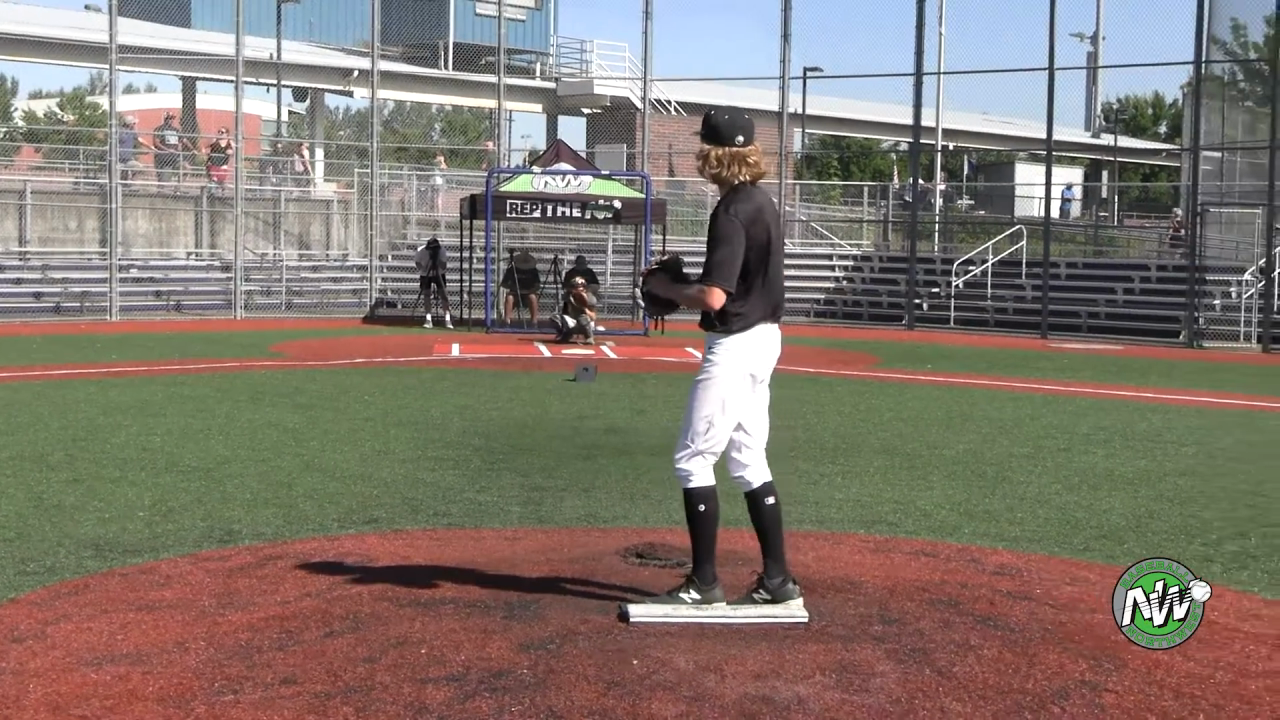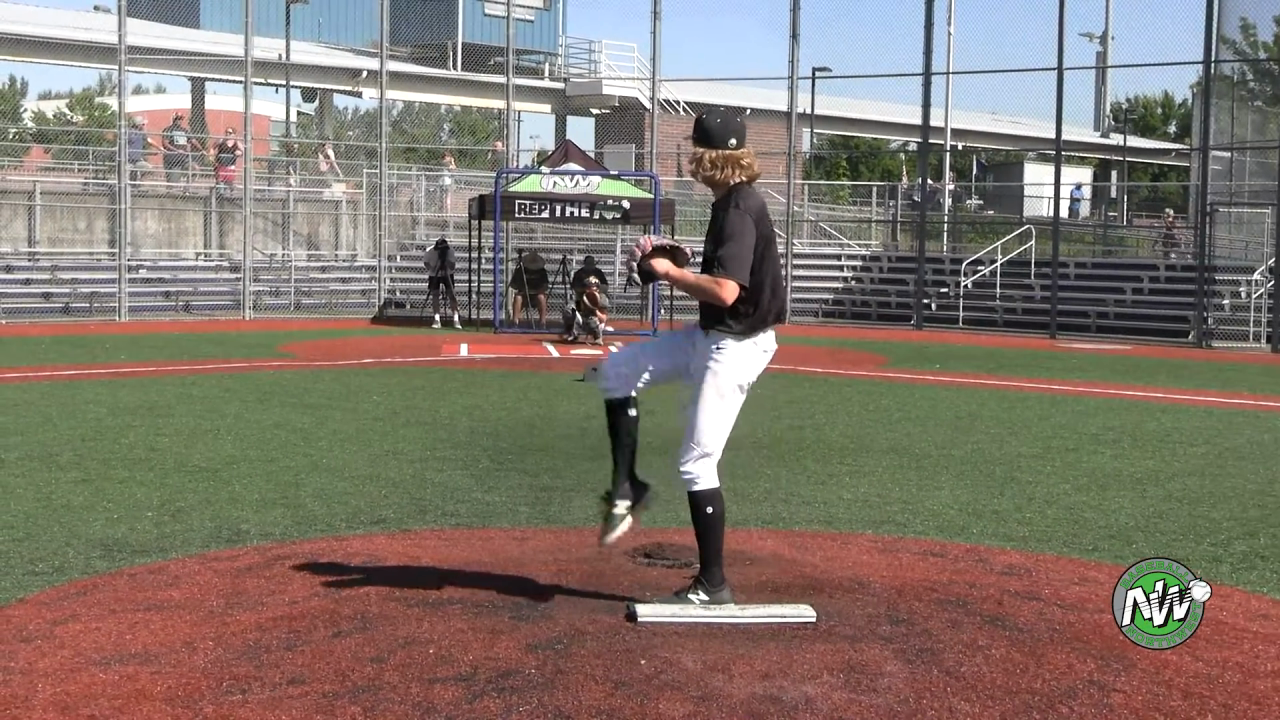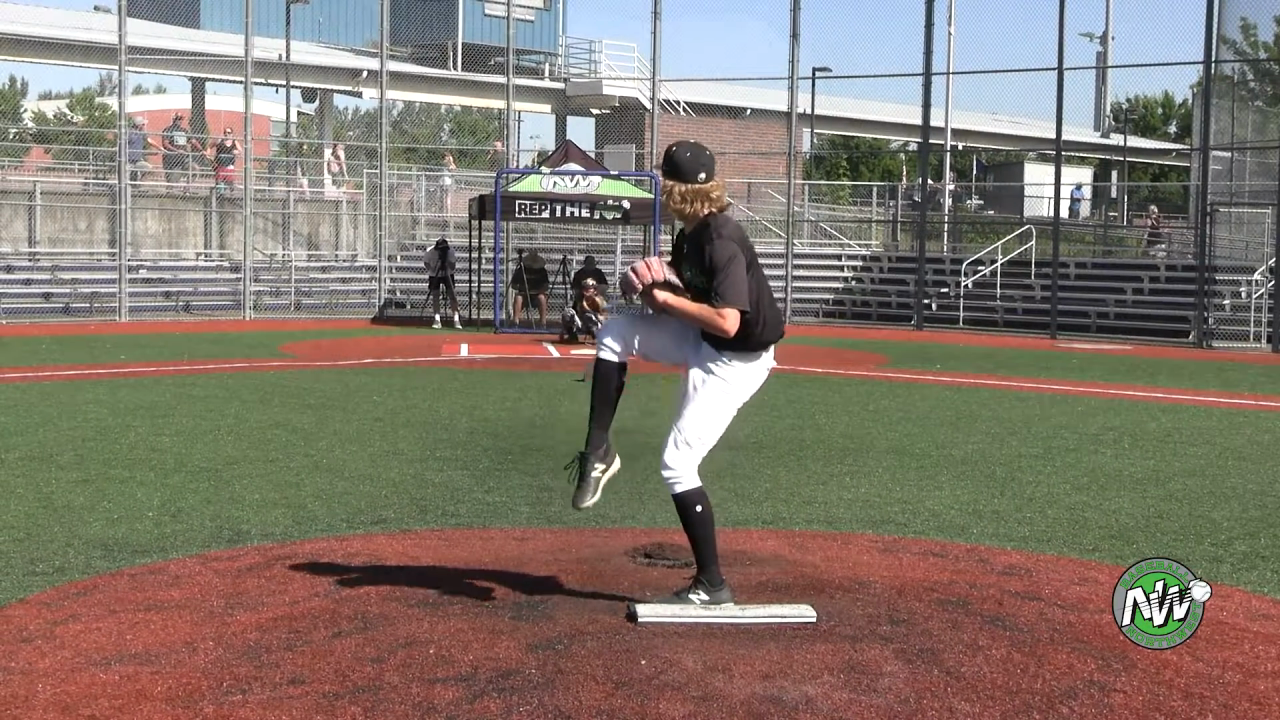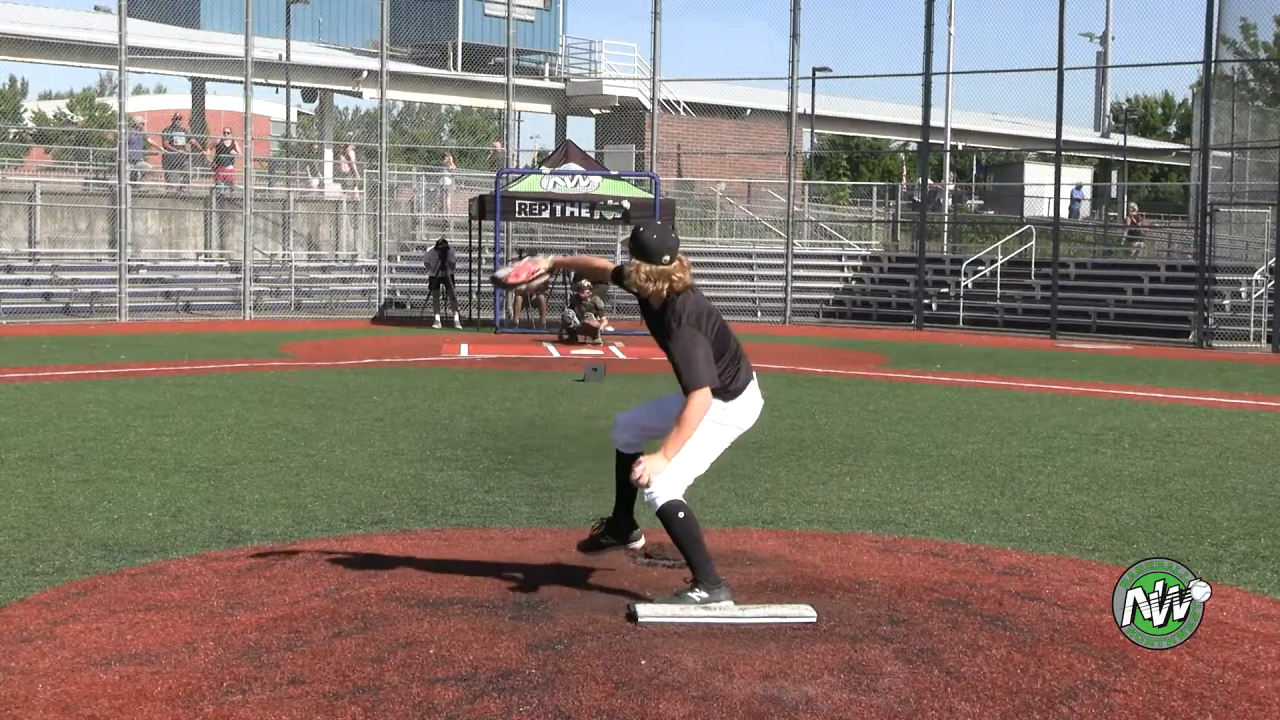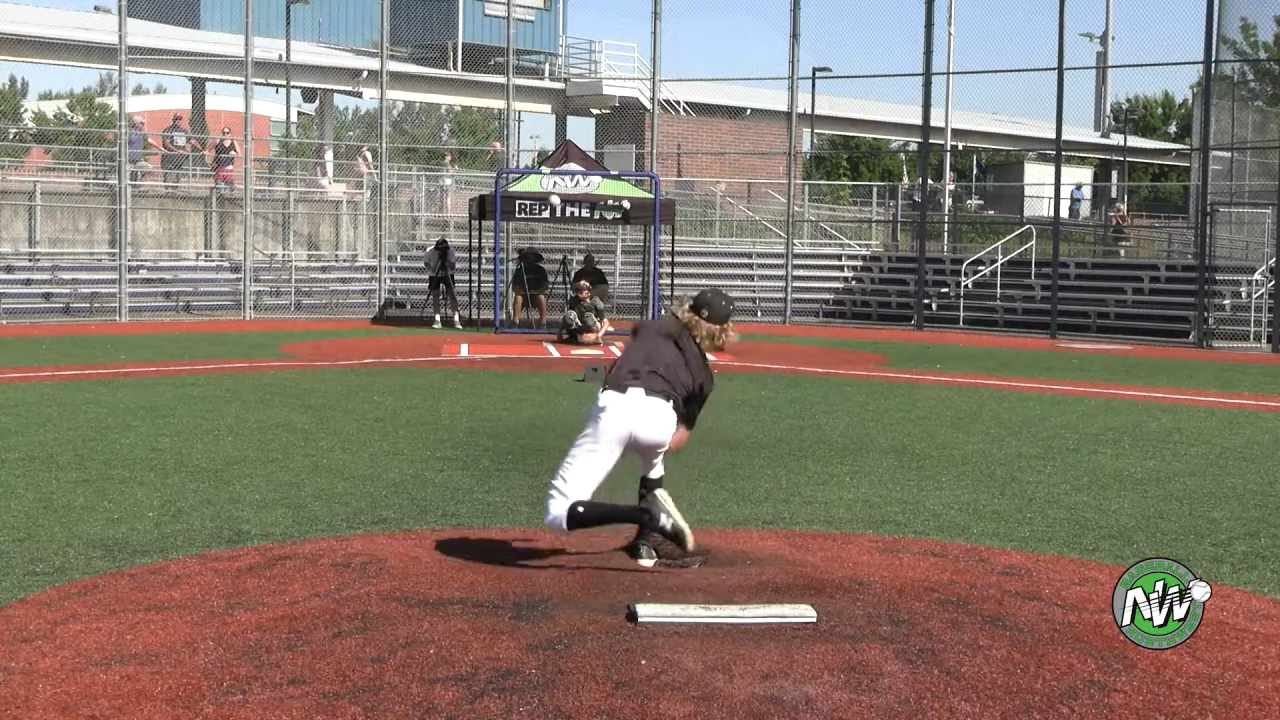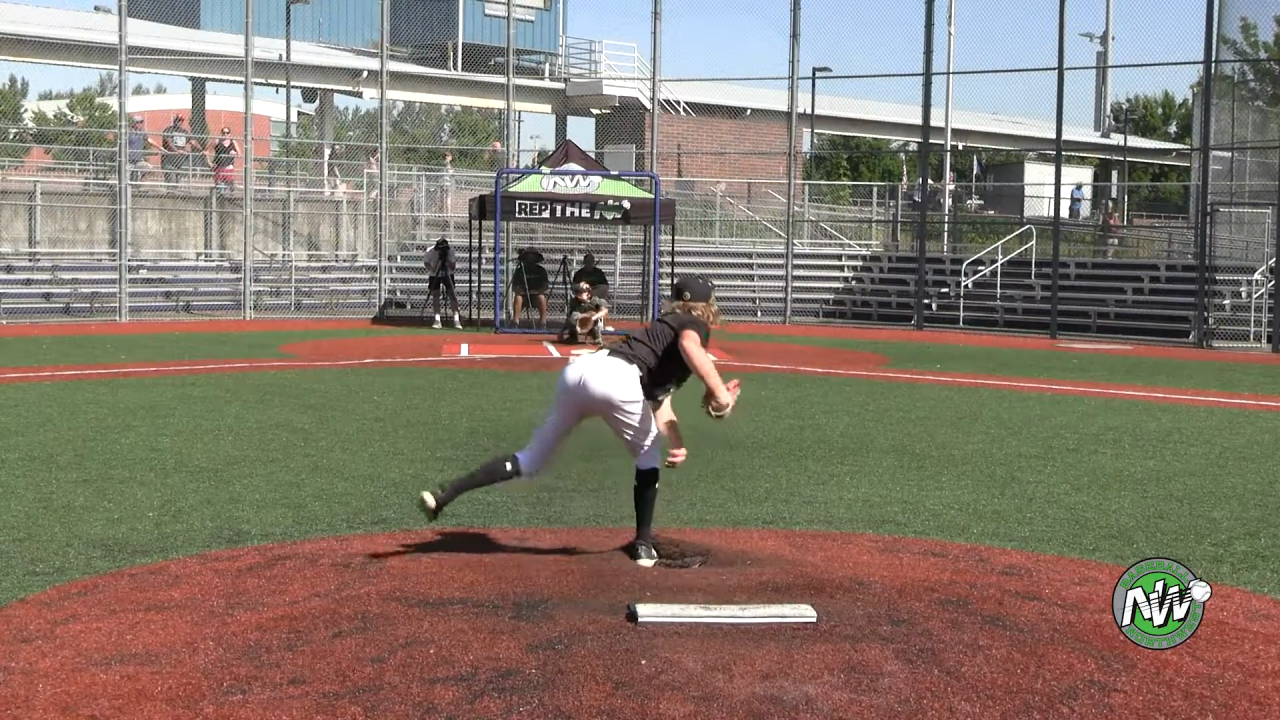
dt=0.4s
person 1, frame 1
left shoulder: (732, 211)
right shoulder: (761, 203)
left elbow: (713, 297)
left wrist: (667, 290)
right wrist: (683, 285)
left hip: (735, 346)
right hip: (758, 339)
left knee: (693, 459)
right knee: (749, 464)
left ankle: (705, 583)
right ankle: (777, 579)
person 1, frame 2
left shoulder: (741, 209)
right shoulder: (731, 202)
left elbow: (726, 290)
left wrist: (669, 271)
right wrist: (673, 267)
left hip: (734, 346)
right hip: (713, 334)
left knee: (697, 464)
right knee: (615, 372)
left ankle: (713, 585)
right ankle: (626, 485)
person 1, frame 3
left shoulder: (720, 242)
right shoulder: (688, 232)
left elbow: (726, 323)
right elbow: (663, 290)
left wrist: (664, 297)
left hip: (737, 363)
right hip: (710, 346)
left knee: (677, 466)
right knee: (614, 334)
left ankle: (711, 584)
right ankle: (598, 453)
person 1, frame 4
left shoulder: (684, 319)
right shoulder: (658, 290)
left elbow: (701, 398)
right elbow: (606, 269)
left wrist: (663, 456)
right wrist: (552, 263)
left hip: (730, 405)
right hip: (709, 398)
left knee: (661, 489)
right knee: (627, 427)
left ankle: (710, 587)
right ankle: (622, 529)
person 1, frame 5
left shoulder: (658, 325)
right shoulder: (700, 370)
right elbow: (677, 442)
left hip: (616, 407)
right hip: (657, 414)
left knee: (559, 515)
right knee: (653, 460)
left ankle: (649, 515)
right ankle: (644, 542)
person 1, frame 6
right shoulder: (695, 326)
left elbow: (659, 403)
right elbow: (689, 345)
left wrist: (678, 444)
right wrist: (717, 389)
left hip: (578, 371)
right hip: (616, 380)
left knee: (531, 459)
right knee: (649, 456)
left ankle: (444, 495)
right ankle: (642, 544)
